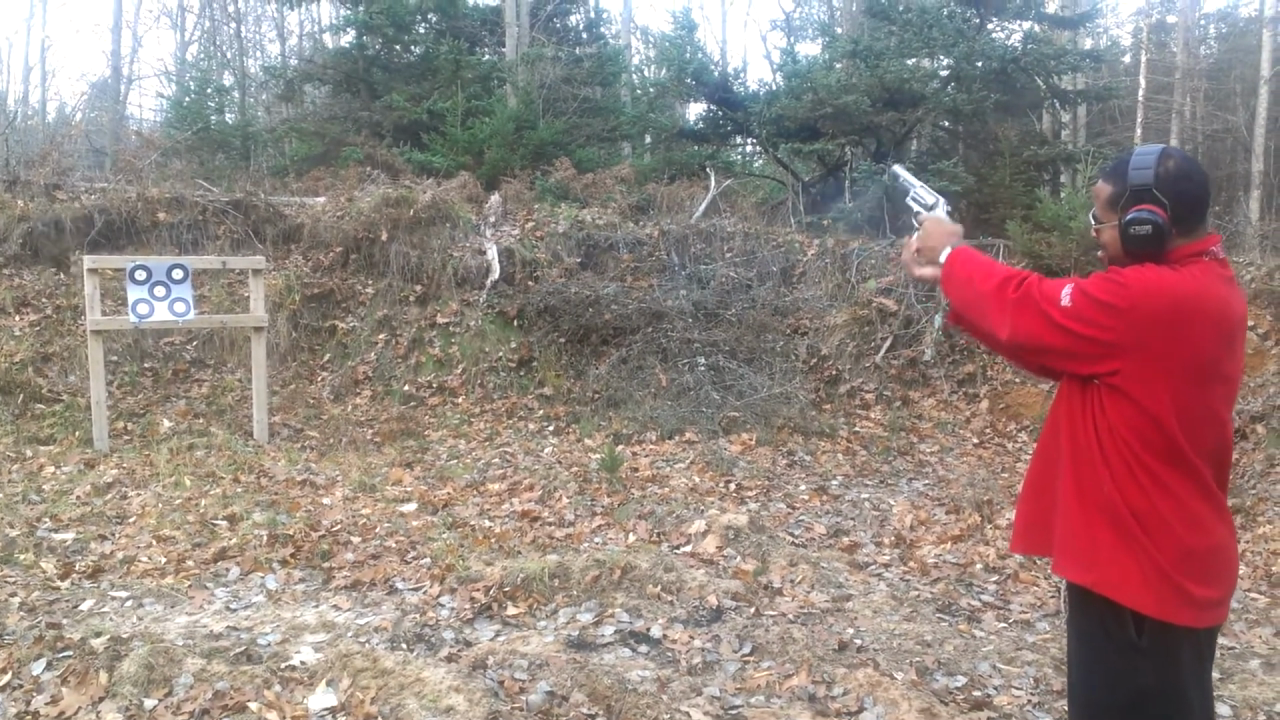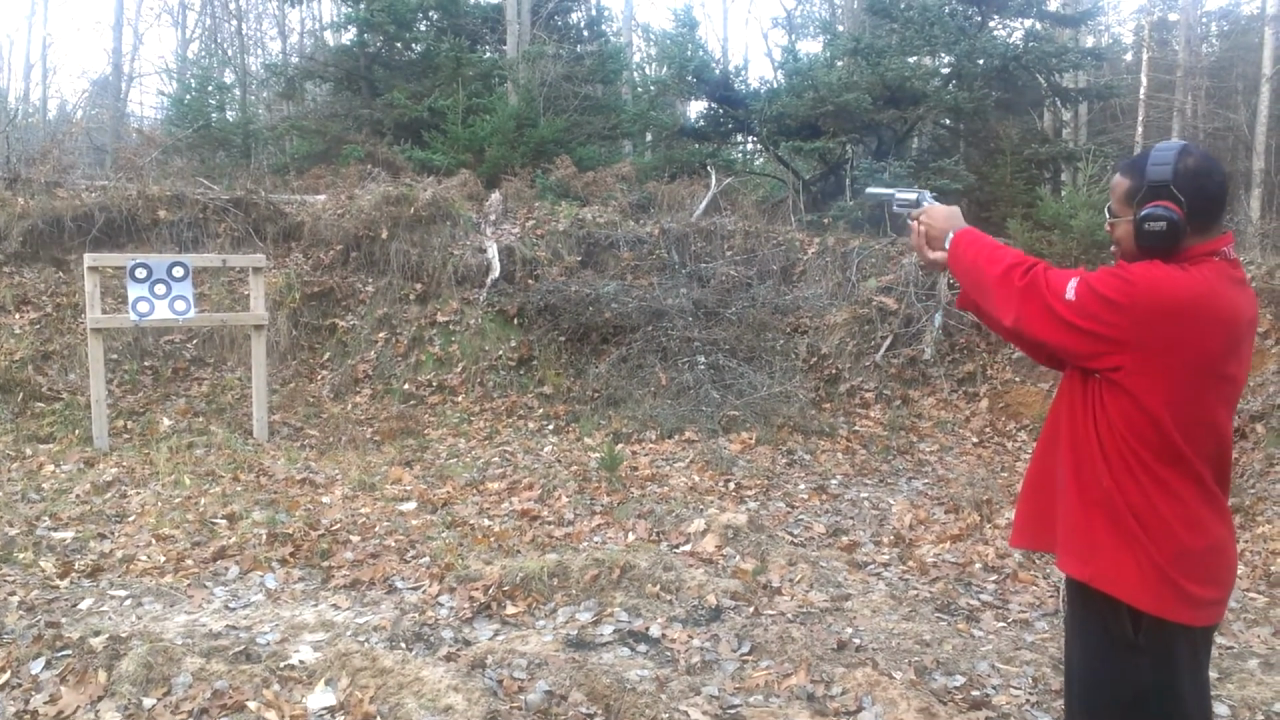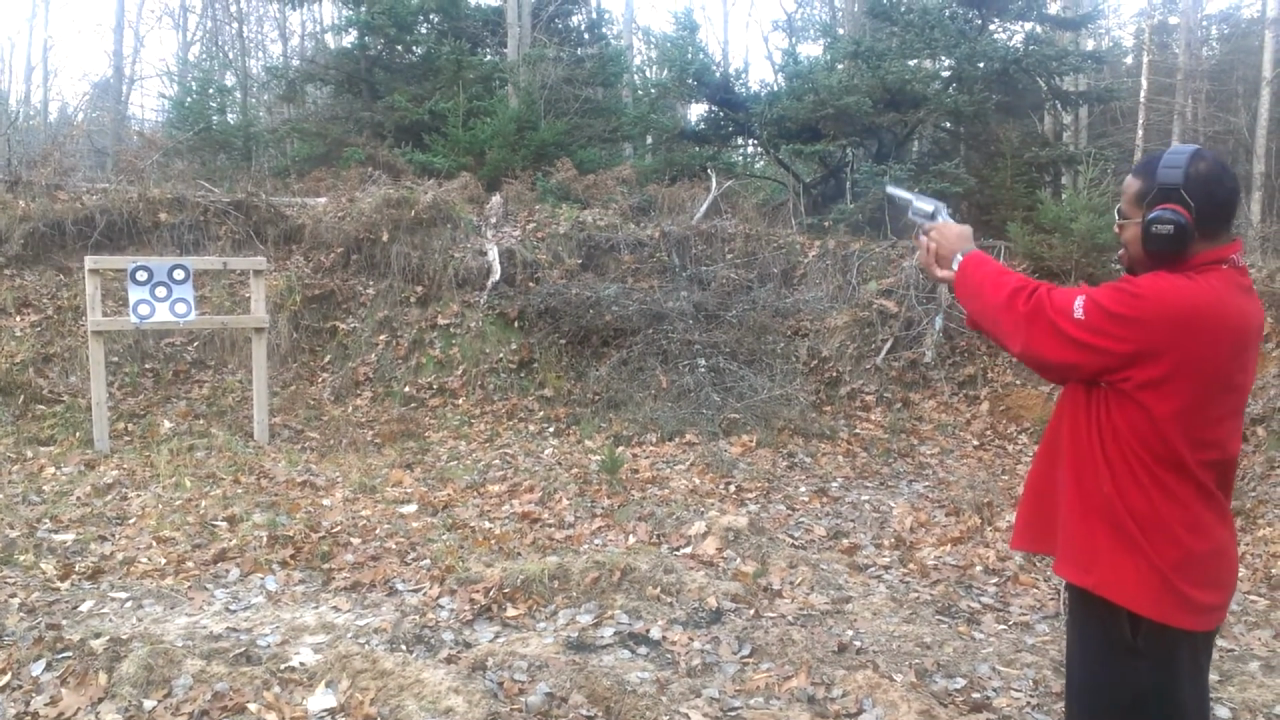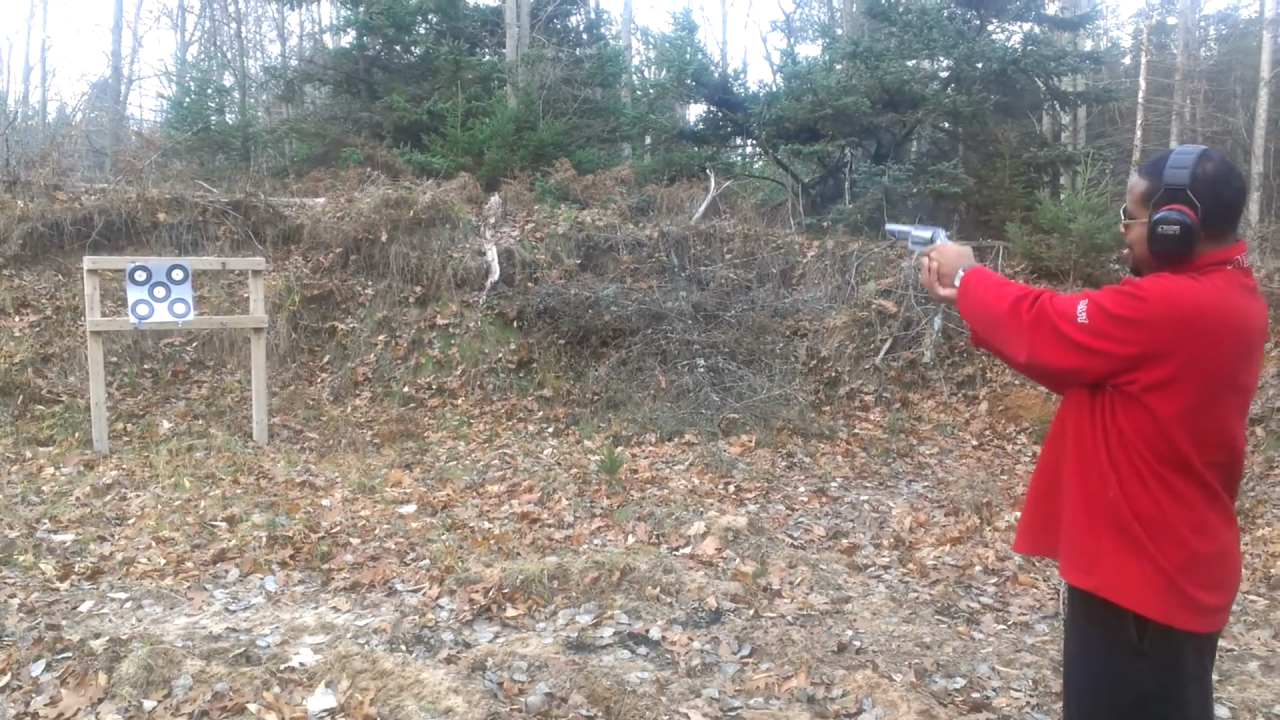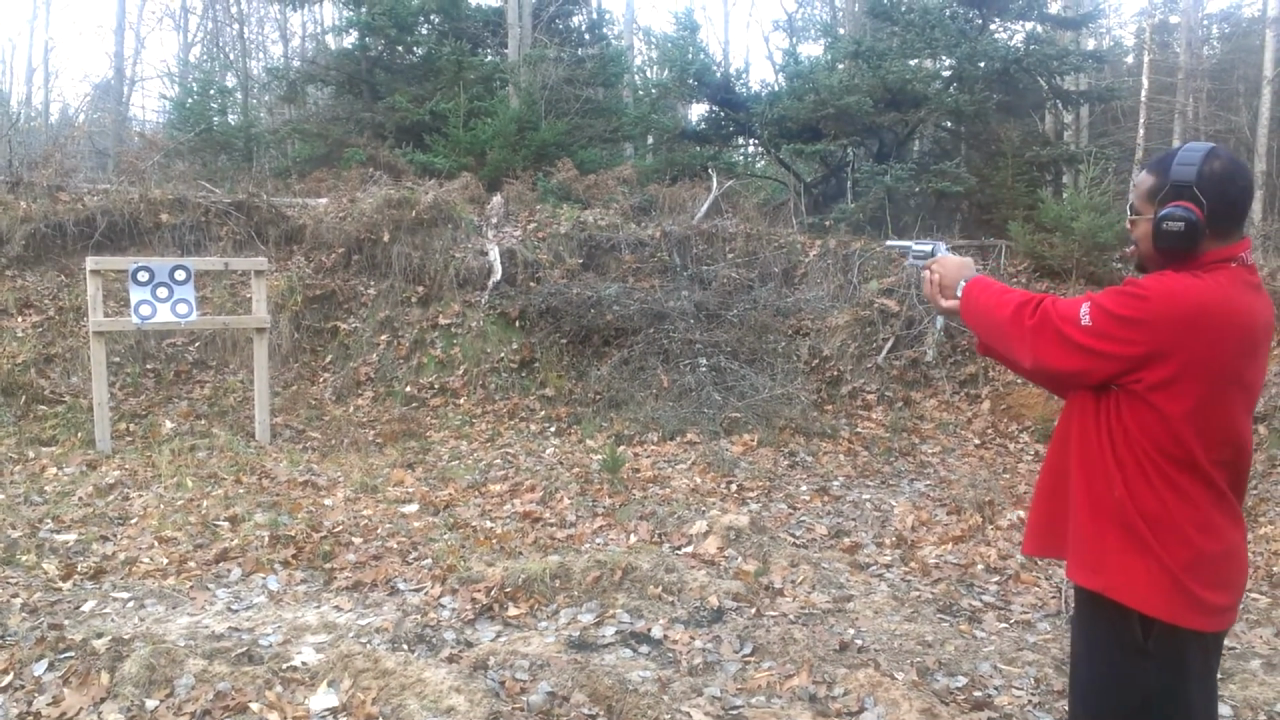
dt=0.1s
person 1, frame 1
left shoulder: (1150, 299)
right shoulder: (1204, 287)
left elbow: (1028, 310)
right elbow: (1059, 328)
left wrist: (949, 253)
right wrist: (954, 279)
left hip: (1145, 569)
right hip: (1170, 558)
person 1, frame 2
left shoulder: (1156, 297)
right shoulder: (1216, 286)
left elbow: (1035, 298)
right elbow: (1068, 325)
left wrist: (955, 238)
right wrist: (963, 264)
left hip: (1144, 564)
right hip: (1169, 554)
person 1, frame 3
left shoulder: (1163, 306)
right shoulder: (1223, 295)
left elbow: (1041, 323)
right elbow: (1076, 337)
left wrist: (966, 258)
right wrist: (971, 283)
left hip: (1144, 572)
right hip: (1174, 564)
person 1, frame 4
left shoulder: (1167, 307)
right shoulder: (1226, 295)
left elbow: (1046, 331)
right elbow: (1078, 343)
left wrist: (966, 276)
right wrist: (973, 296)
left hip: (1147, 573)
right hip: (1173, 563)
person 1, frame 5
left shoulder: (1171, 306)
right shoulder: (1233, 294)
left elbow: (1051, 334)
right elbow: (1087, 353)
left wrist: (969, 286)
right wrist: (977, 307)
left hip: (1154, 572)
right hip: (1183, 564)
